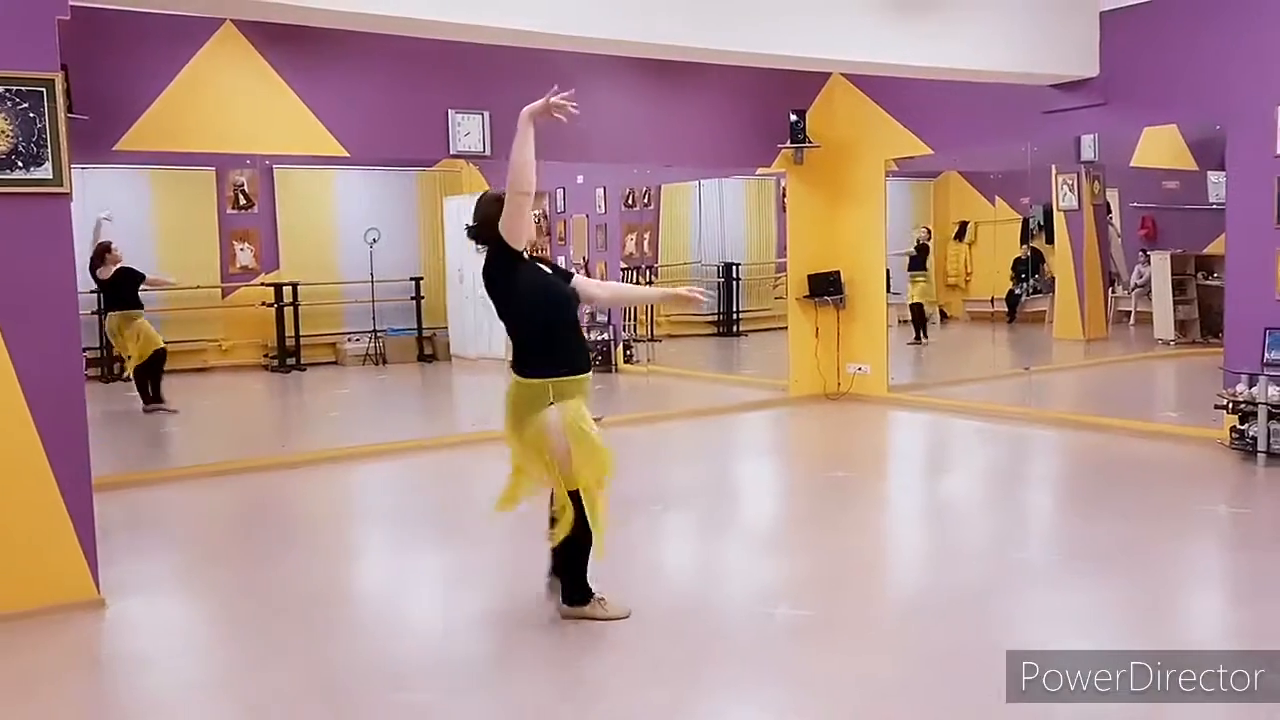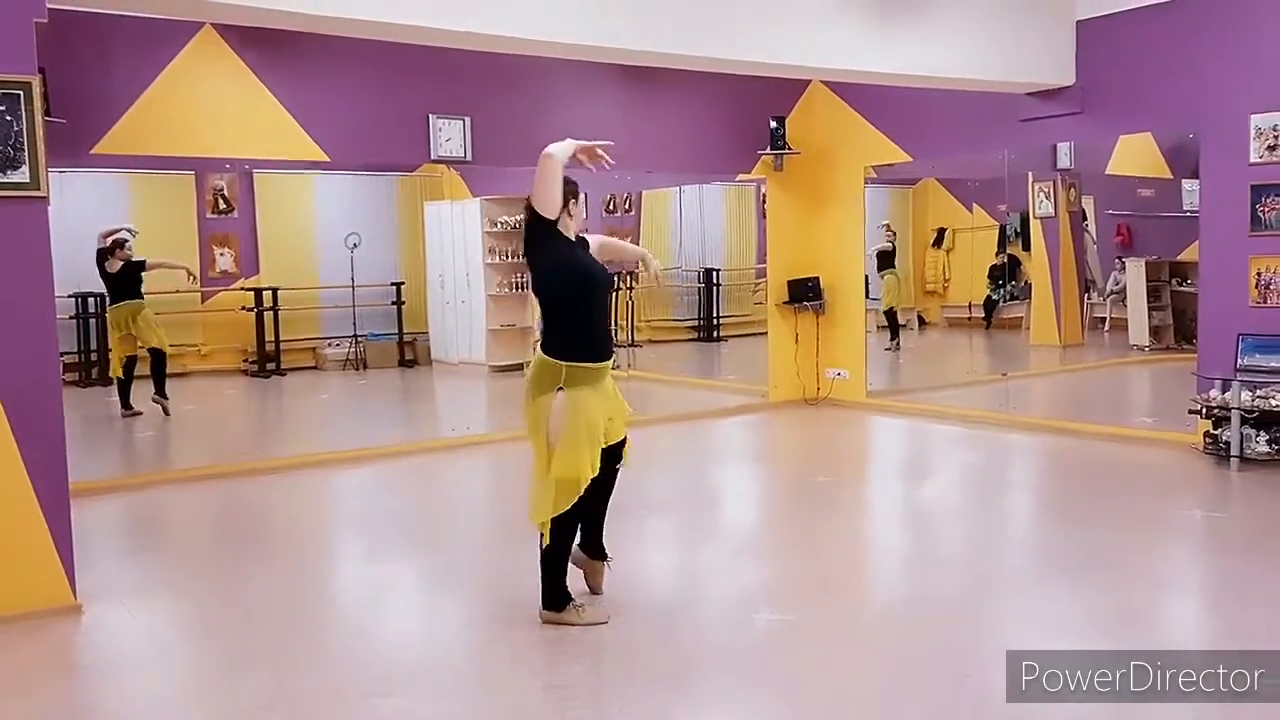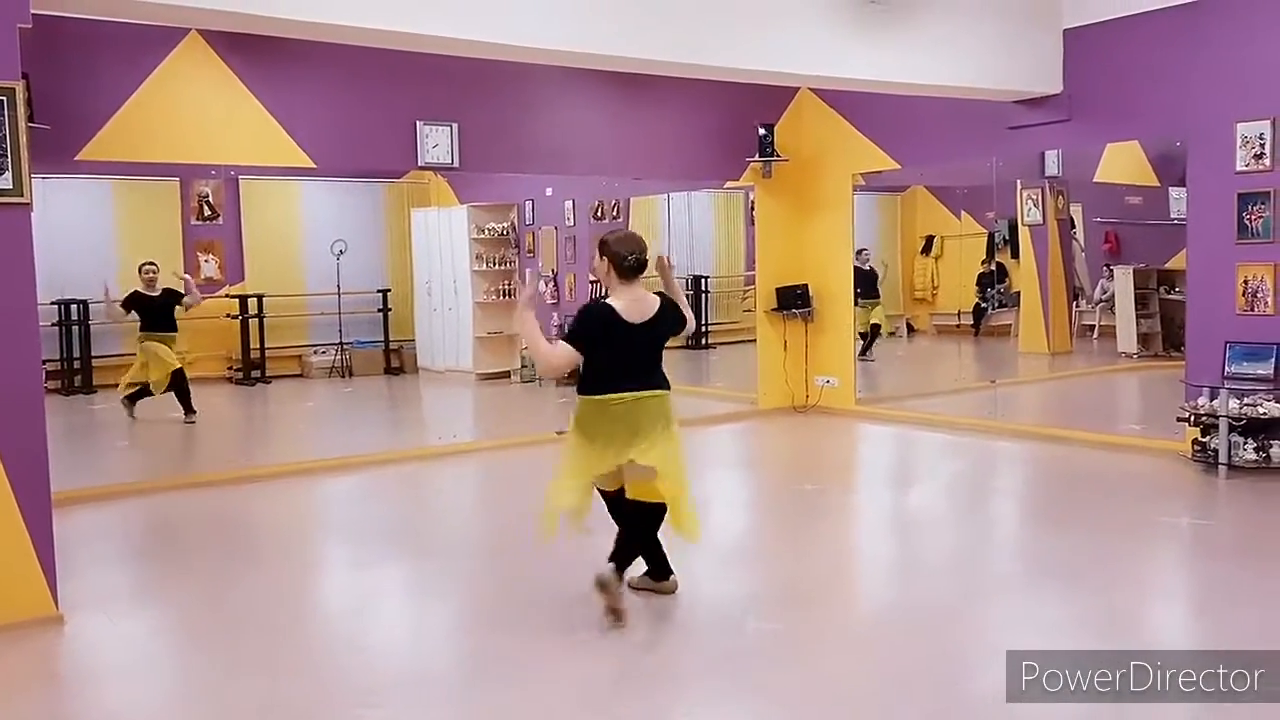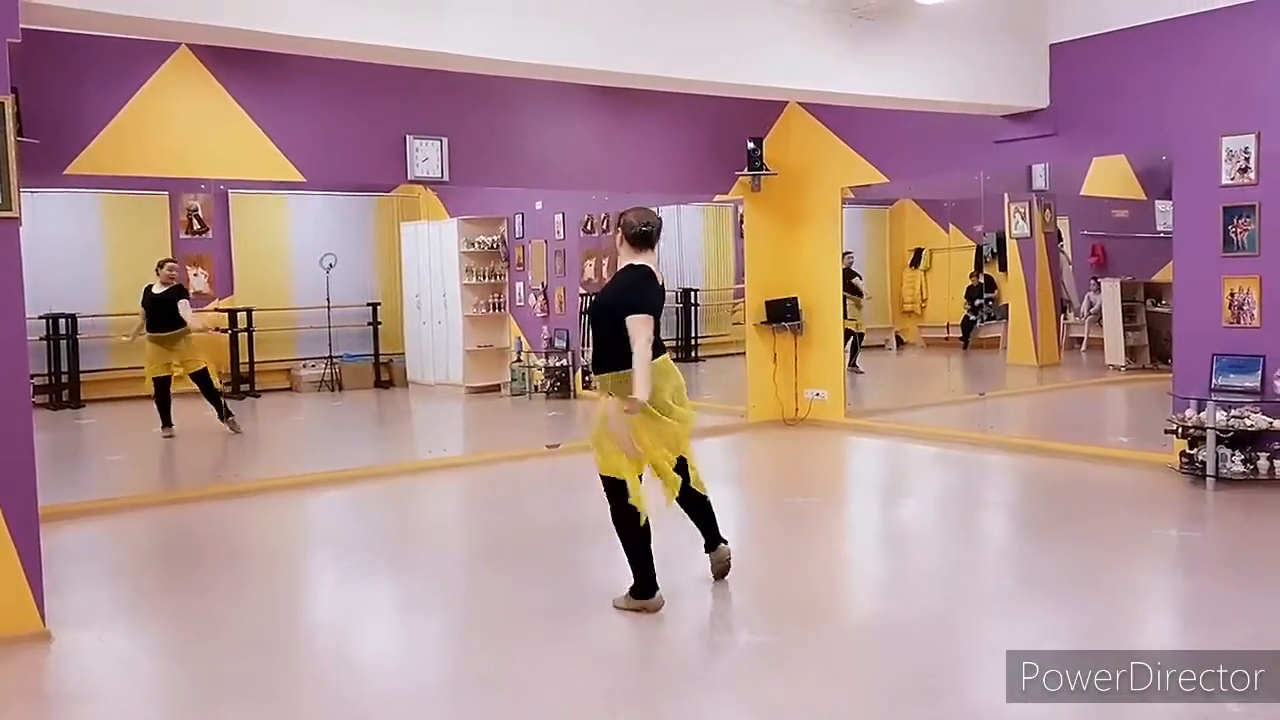
dt=0.7s
person 1, frame 1
left shoulder: (538, 269)
right shoulder: (502, 268)
left elbow: (600, 292)
right elbow: (518, 191)
left wrist: (666, 294)
right wrist: (527, 119)
left hip: (560, 394)
right hip: (547, 402)
left knee: (575, 487)
right knee: (586, 489)
left ankle: (562, 571)
right ankle: (576, 597)
person 1, frame 2
left shoulder: (571, 245)
right shoulder: (544, 240)
left elbow: (604, 244)
right elbow: (548, 160)
left wrist: (642, 253)
right wrist: (574, 145)
left hip: (591, 377)
right hip: (565, 383)
left knee: (611, 453)
right knee: (569, 487)
left ankle: (591, 548)
right ankle: (555, 603)
person 1, frame 3
left shoulder: (596, 315)
right shoulder: (662, 306)
left elbow: (555, 365)
right elbow: (687, 324)
left wrist: (526, 317)
right wrist: (673, 287)
left hip: (601, 421)
right hip: (651, 417)
left knee: (616, 497)
right knee: (650, 504)
left ankle: (661, 571)
right ankle: (617, 569)
person 1, frame 4
left shoulder: (631, 278)
right shoulder: (647, 275)
left elbow: (642, 341)
left wrist: (638, 392)
left hip: (630, 390)
right hip: (661, 382)
left knee: (621, 490)
right knee: (677, 469)
left ankle: (644, 591)
right ankle: (716, 543)
person 2, frame 1
left shoulder: (96, 271)
right shoulder: (124, 273)
left elbow: (95, 246)
right elbow: (153, 282)
left wrist: (99, 222)
right wrist: (169, 282)
left hip: (114, 322)
right hip: (131, 320)
left knee: (140, 361)
right knee: (158, 354)
left ankle: (149, 402)
right ankle: (156, 399)
person 2, frame 2
left shoulder: (104, 265)
right shoulder: (130, 266)
left elbow: (101, 237)
right elbow: (159, 263)
left wrist: (121, 229)
right wrist: (185, 267)
left hip: (116, 315)
right hip: (136, 311)
left knee: (127, 361)
right knee: (158, 352)
left ankle: (126, 406)
right ankle: (159, 393)
person 2, frame 3
left shoulder: (169, 293)
right shoulder: (135, 296)
left elbow: (195, 301)
right elbow: (116, 316)
left wrist: (189, 282)
right wrist: (108, 298)
left hip: (169, 341)
right hip: (149, 341)
left knee: (170, 381)
right knee: (178, 375)
left ankle: (130, 399)
right ankle: (189, 411)
person 2, frame 4
left shoulder: (179, 290)
right shoulder: (148, 290)
left elbow: (185, 308)
right elbow: (143, 317)
left wrist: (194, 324)
right wrist: (132, 336)
left hip: (180, 339)
right hip: (155, 342)
left knee: (203, 378)
right knee: (161, 385)
left ankle: (226, 415)
right ankle: (166, 425)
